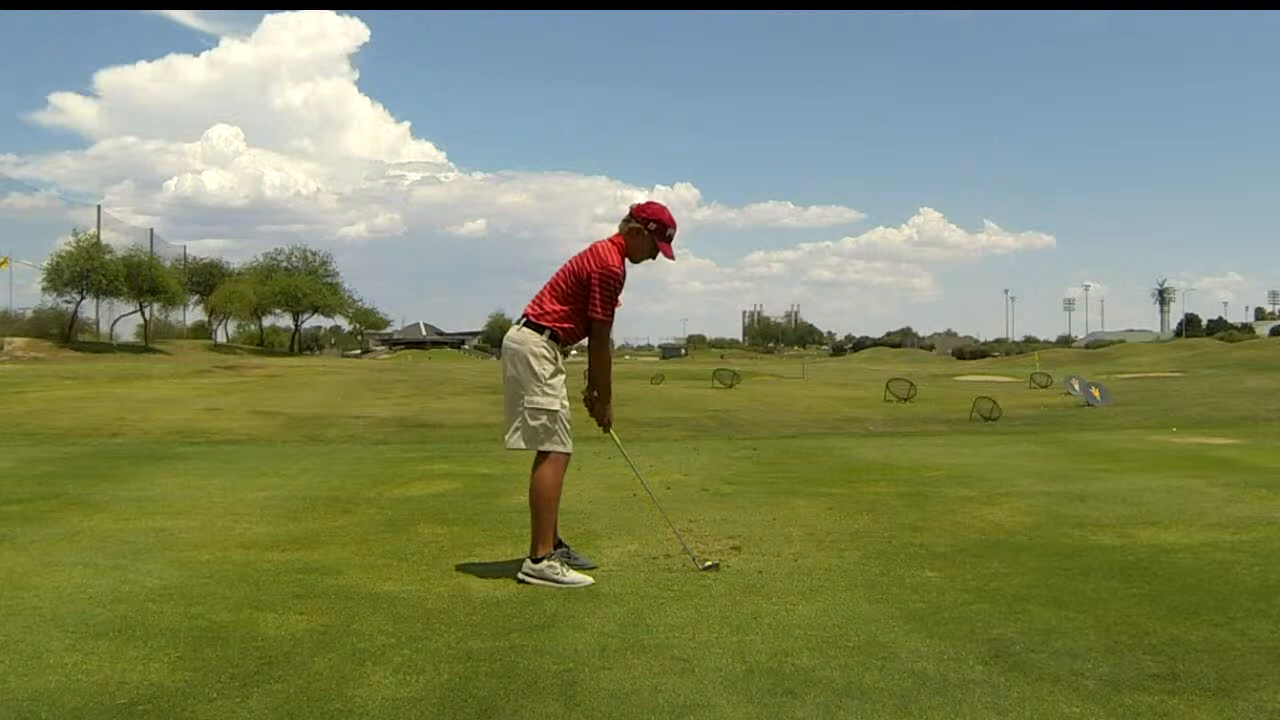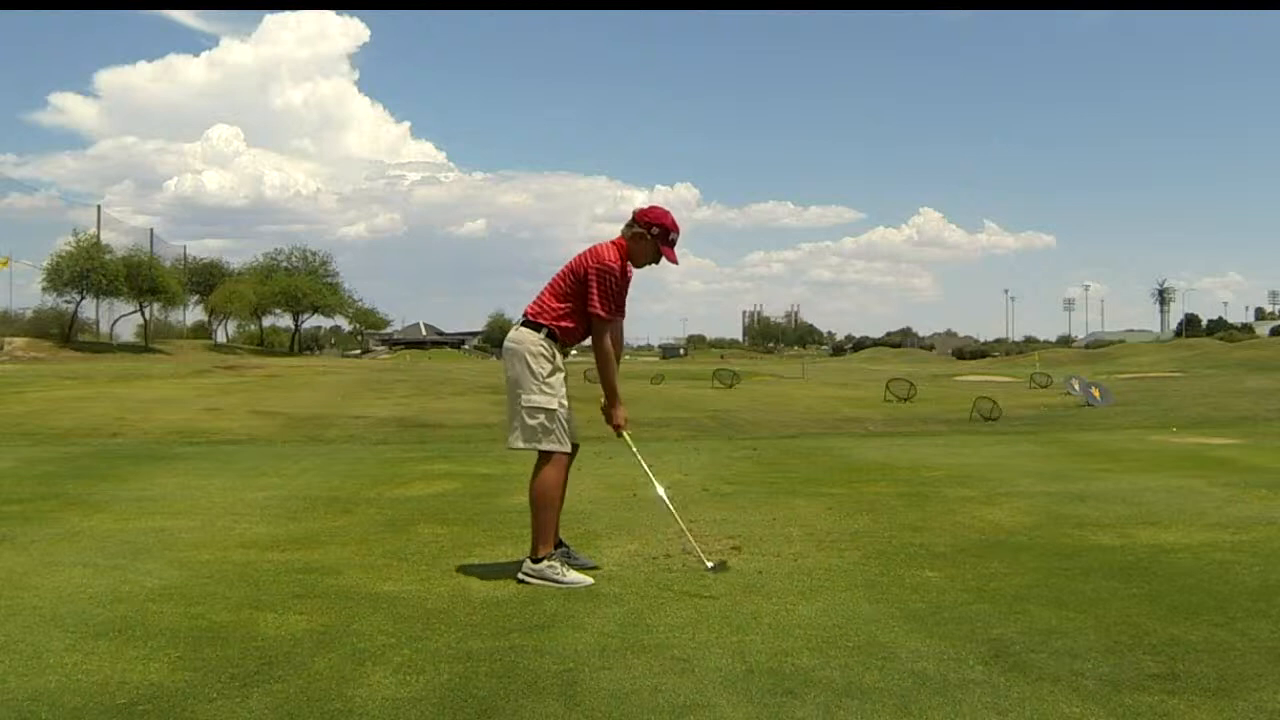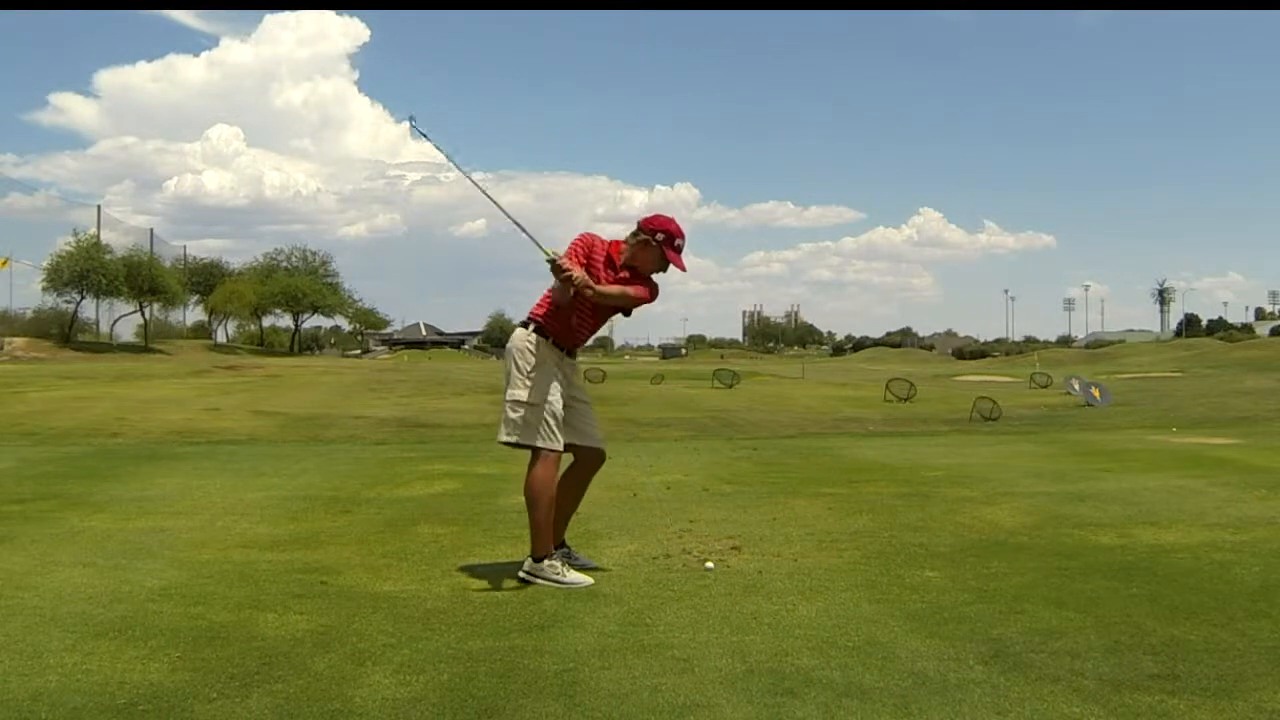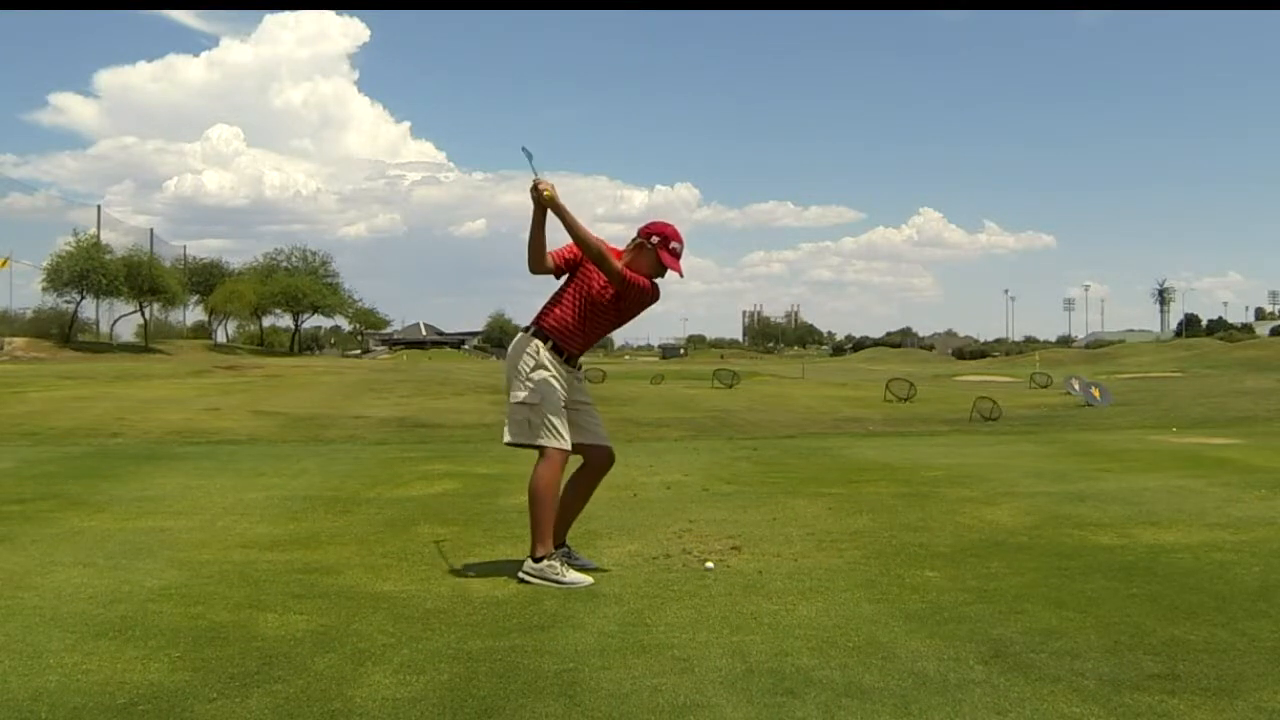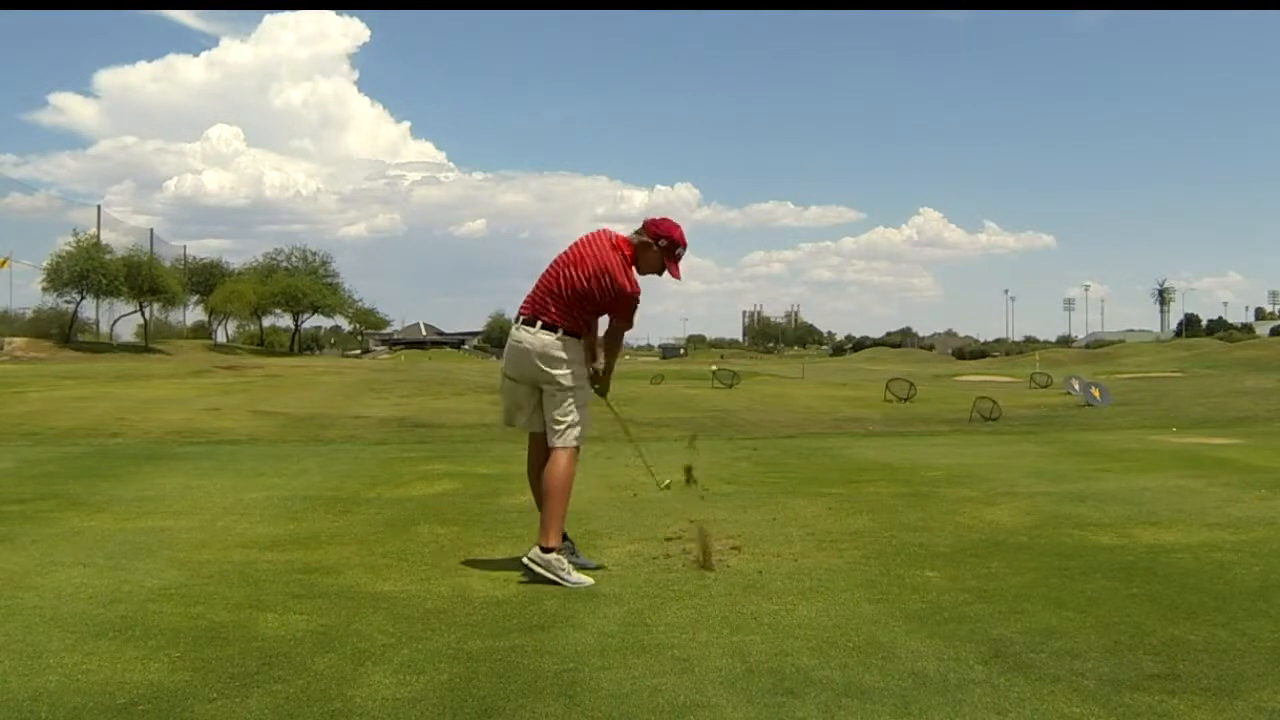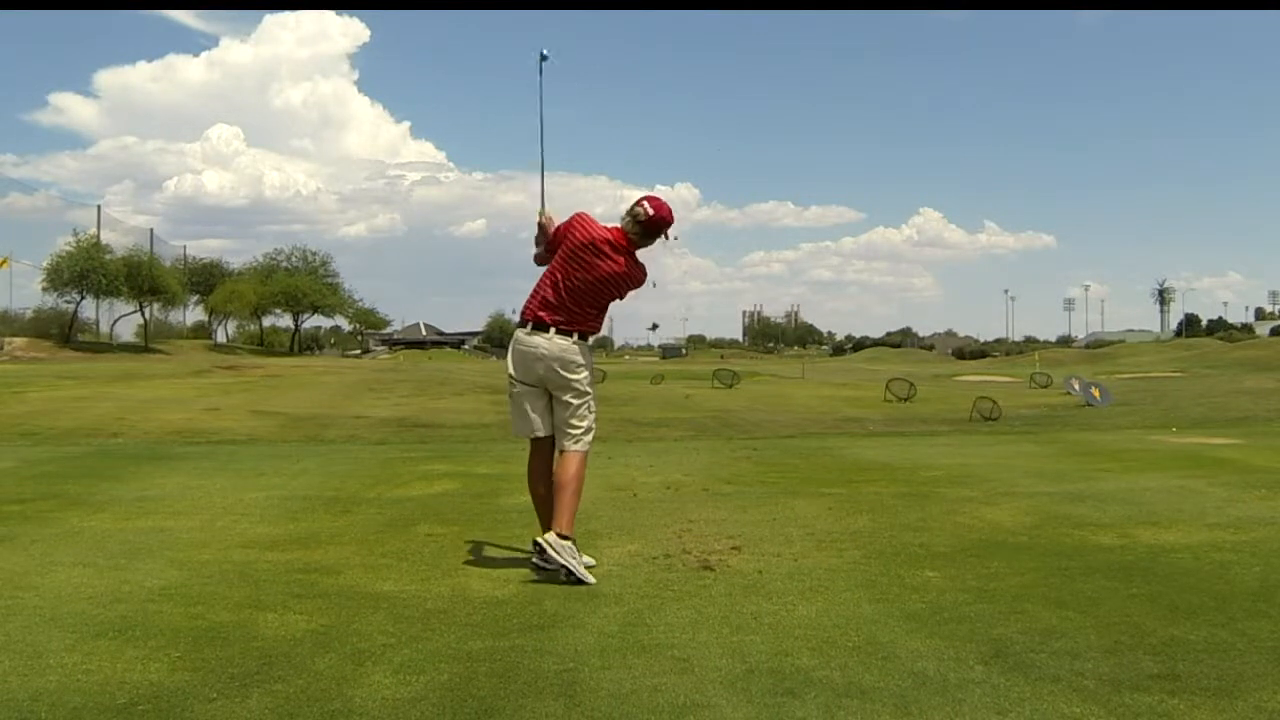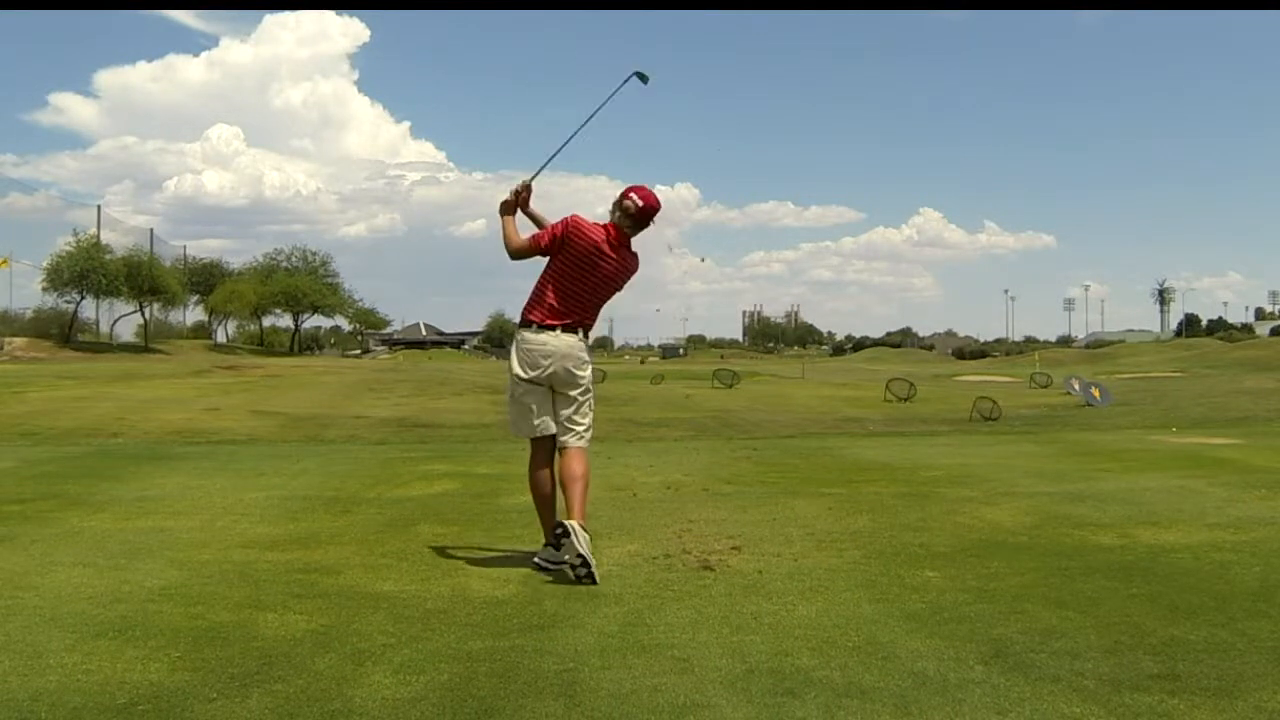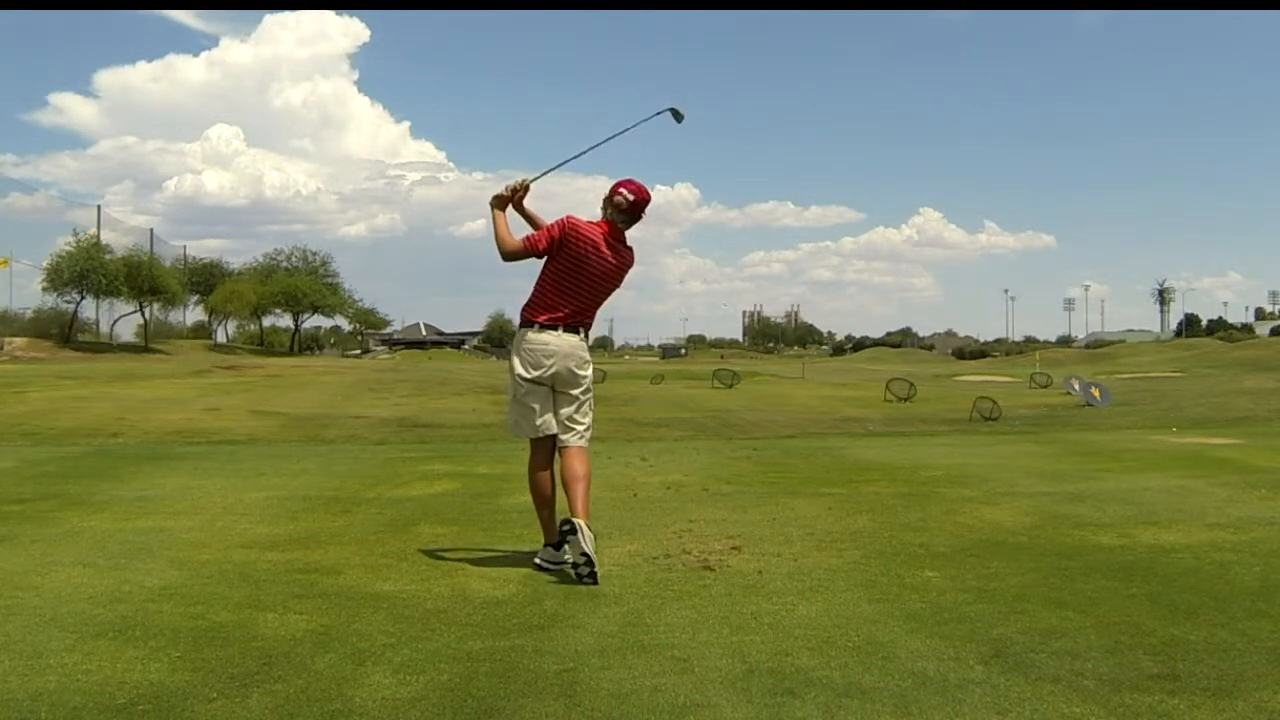
dt=0.3s
person 1, frame 1
left shoulder: (605, 255)
right shoulder: (610, 265)
left elbow: (595, 333)
right elbow: (600, 339)
left wrist: (592, 385)
right wrist: (605, 399)
left hip: (531, 344)
right hip: (536, 347)
left knee: (552, 448)
right knee: (554, 451)
left ankle: (551, 545)
right ankle: (539, 561)
person 1, frame 2
left shoulder: (618, 267)
right shoulder: (607, 263)
left elbow: (615, 334)
right elbow: (600, 338)
left wrist: (612, 394)
right wrist: (615, 402)
left hip: (540, 348)
right hip: (535, 347)
left knee: (564, 449)
right knee: (554, 452)
left ankle: (551, 545)
right ankle: (539, 560)
person 1, frame 3
left shoulder: (646, 286)
right shoulder: (590, 244)
left elbow: (620, 295)
right elbow: (560, 291)
left wrist: (590, 285)
right wrist: (568, 277)
left hip: (564, 361)
right hip: (534, 348)
left knee: (591, 455)
right knee: (547, 452)
left ankle: (554, 546)
right ankle: (539, 561)
person 1, frame 4
left shoulder: (646, 291)
right shoulder: (590, 251)
left elbow: (606, 264)
right elbow: (538, 266)
left wrist: (559, 208)
right wrist: (540, 211)
left hip: (566, 368)
right hip: (536, 352)
left knee: (601, 457)
right knee: (554, 451)
left ankle: (555, 545)
right ankle: (540, 558)
person 1, frame 5
left shoulder: (601, 237)
right shoulder: (627, 288)
right elbow: (615, 336)
left wrist: (595, 359)
right wrist: (606, 373)
left hip: (520, 337)
right hip: (557, 348)
left knee: (540, 440)
right knee: (564, 445)
left ankle: (553, 536)
right ankle: (548, 549)
person 1, frame 6
left shoulder: (580, 224)
right shoulder: (634, 274)
left elbow: (541, 256)
left wrist: (544, 231)
left hip: (525, 341)
right hip: (569, 350)
left knee: (541, 444)
right knee: (574, 446)
left ankle: (550, 538)
right ankle: (560, 537)
person 1, frame 7
left shoulder: (577, 227)
right shoulder: (629, 263)
left elbow: (516, 249)
left wrist: (509, 213)
right wrist: (529, 212)
left hip: (532, 341)
right hip: (573, 348)
left knee: (541, 446)
right knee: (574, 444)
left ankle: (552, 544)
right ankle: (574, 524)
person 1, frame 8
left shoulder: (574, 228)
right shoulder: (625, 258)
left elbow: (509, 251)
left wrist: (500, 209)
right wrist: (523, 209)
left hip: (534, 343)
right hip: (574, 348)
left knee: (541, 445)
right knee: (574, 443)
left ankle: (552, 545)
right ankle: (580, 522)
